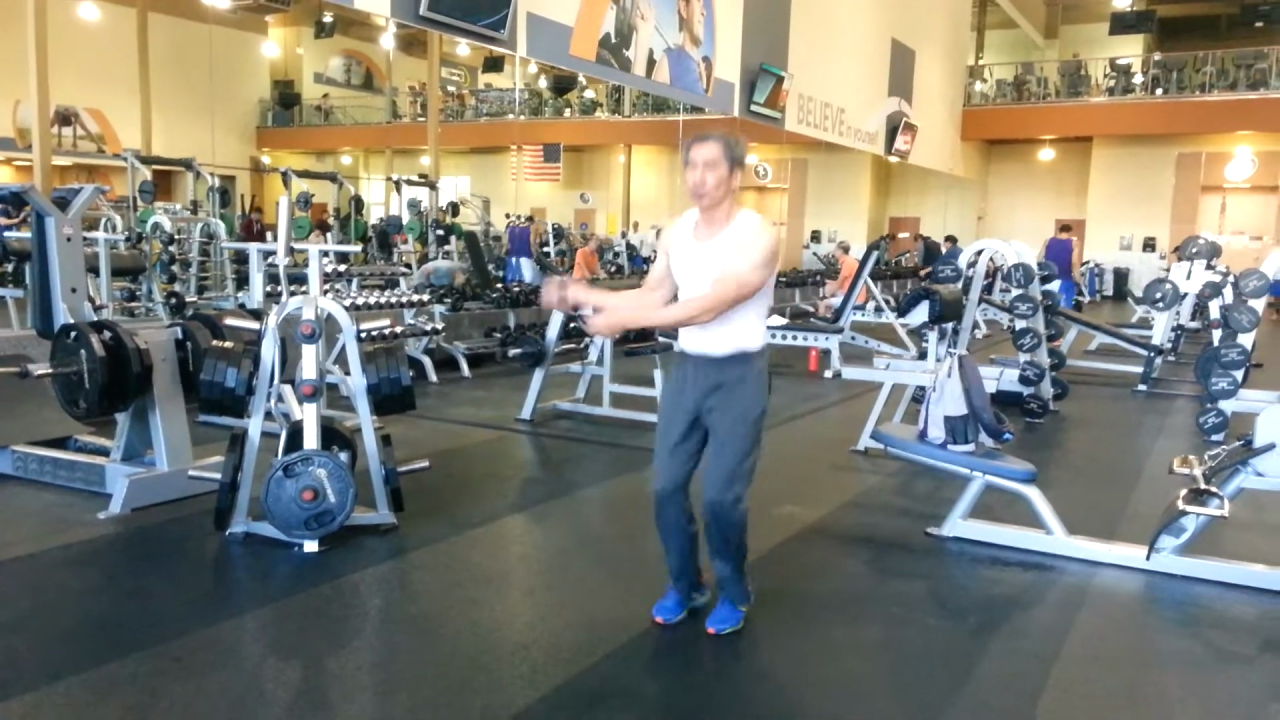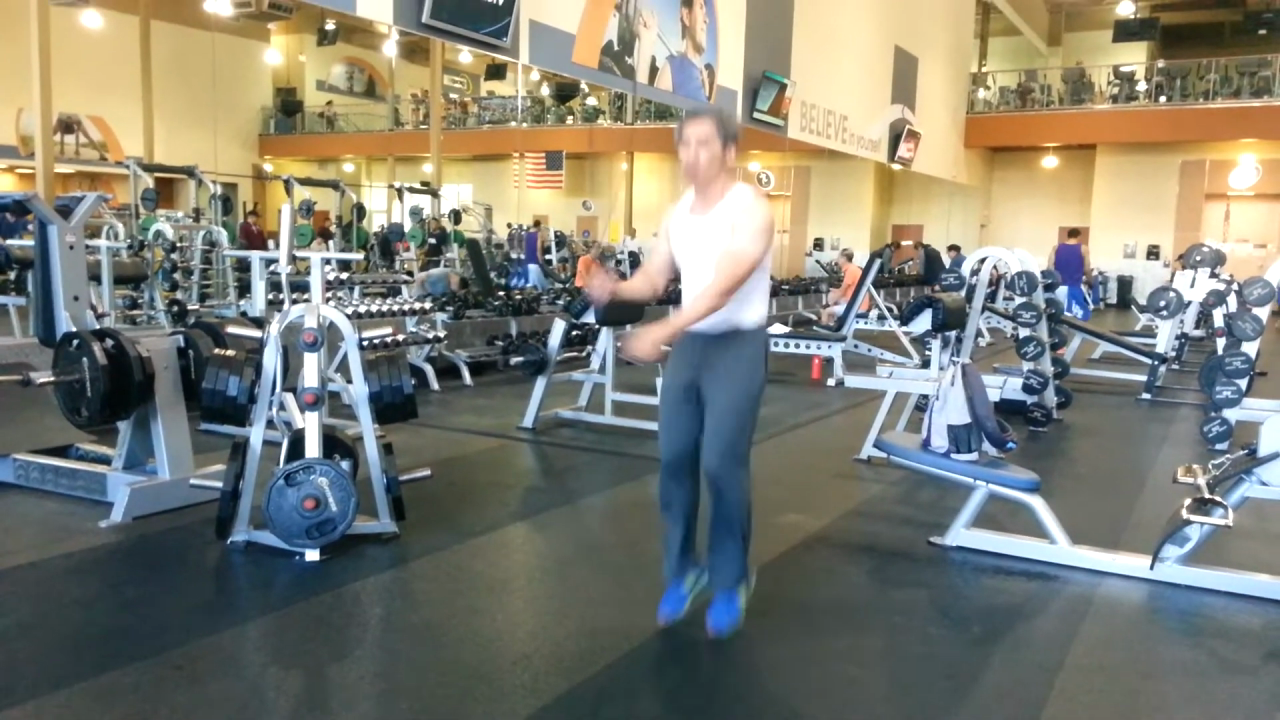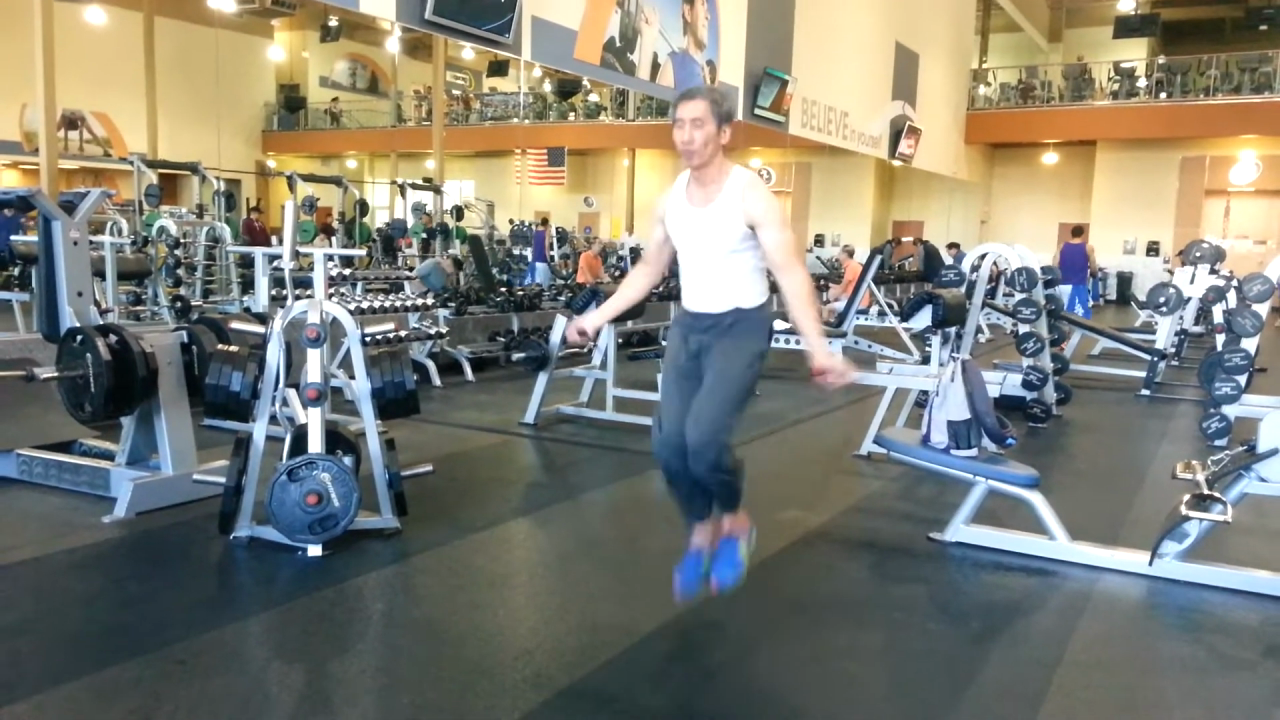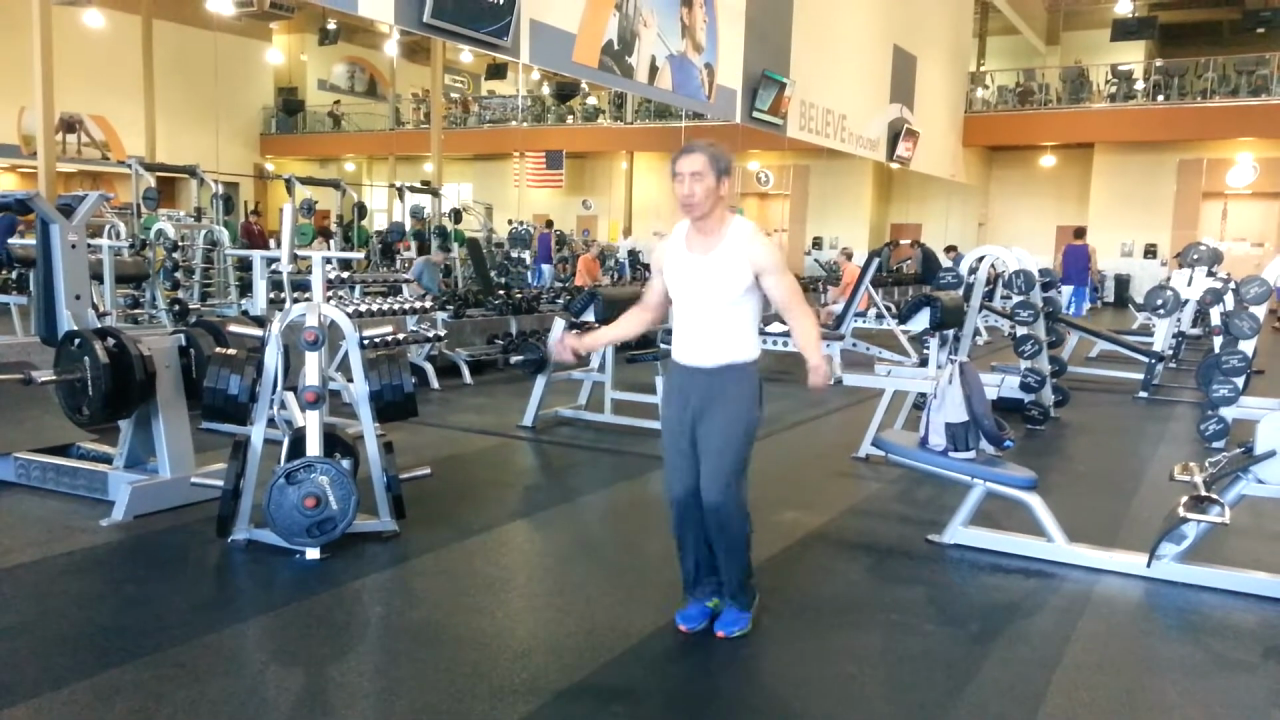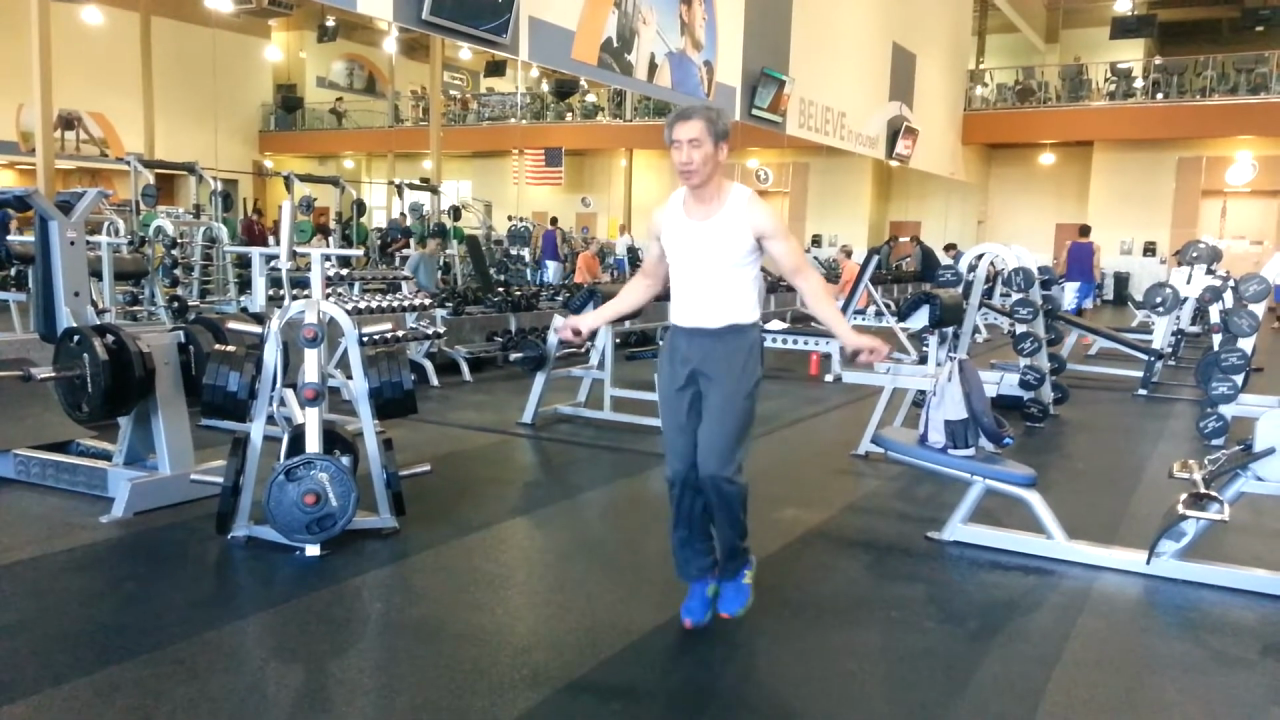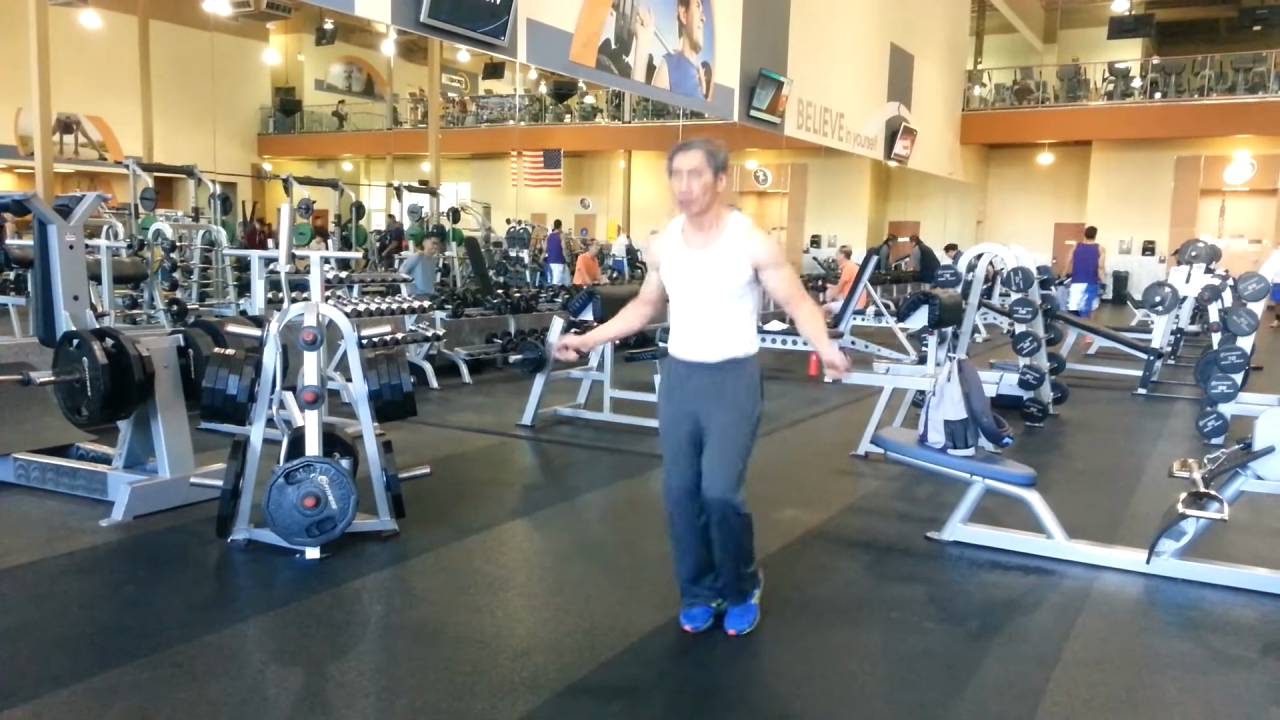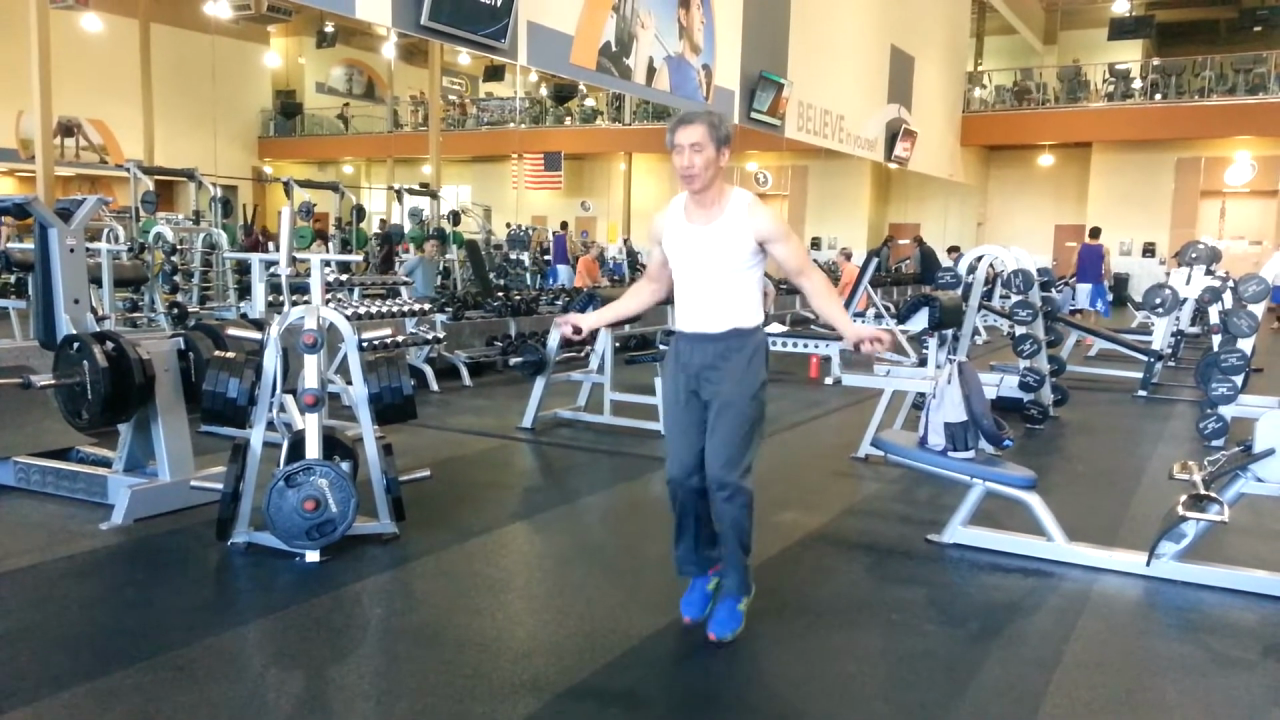
dt=0.2s
person 1, frame 1
left shoulder: (758, 236)
right shoulder: (675, 234)
left elbow: (708, 307)
right elbow: (649, 299)
left wrist: (622, 320)
right wrist: (582, 294)
left hip: (737, 372)
right hip: (687, 370)
left knee: (719, 494)
right knee: (666, 487)
left ankle: (732, 592)
right ankle: (687, 585)
person 1, frame 2
left shoulder: (751, 213)
right shoulder: (677, 215)
left elbow: (722, 283)
right elbow: (650, 283)
left wrist: (662, 330)
right wrist: (612, 286)
left hip: (738, 348)
right hip: (691, 348)
left knee: (722, 470)
right knee: (672, 464)
left ankle: (729, 582)
right ankle: (682, 571)
person 1, frame 3
left shoulder: (753, 196)
right shoulder: (670, 200)
left elbow: (790, 272)
right elbow: (649, 268)
left wrist: (815, 343)
right wrist: (599, 315)
left hip: (740, 327)
right hip: (689, 327)
left knee: (702, 434)
right knee: (668, 441)
left ankle: (732, 519)
right ankle: (703, 528)
person 1, frame 4
left shoulder: (754, 247)
right shoulder: (667, 250)
left elbow: (796, 312)
right elbow: (648, 311)
left wrist: (816, 361)
right wrist: (592, 339)
left hip: (733, 380)
right hip: (682, 379)
left knee: (720, 497)
right knee: (681, 496)
left ankle: (738, 598)
right ankle: (702, 590)
person 1, frame 5
left shoulder: (754, 212)
right shoulder: (664, 217)
left elbow: (803, 275)
right elbow: (648, 280)
left wrist: (844, 332)
right wrist: (593, 320)
left hip: (734, 346)
right hip: (680, 345)
left knee: (716, 469)
right knee: (681, 470)
left ankle: (735, 563)
right ankle: (700, 575)
person 1, frame 6
left shoulder: (752, 243)
right shoulder: (662, 245)
left elbow: (797, 304)
right elbow: (647, 305)
left wrist: (826, 351)
right wrist: (592, 338)
left hip: (733, 377)
right hip: (679, 376)
left knee: (720, 494)
right knee: (682, 495)
left ankle: (743, 585)
right ankle: (701, 592)
person 1, frame 7
left shoulder: (755, 216)
right shoulder: (666, 222)
left elbow: (809, 276)
right elbow: (654, 285)
left wrist: (848, 327)
right wrist: (596, 320)
left hip: (739, 352)
right hip: (684, 351)
left knee: (725, 474)
right knee: (682, 472)
left ankle: (734, 589)
right ankle: (703, 567)
